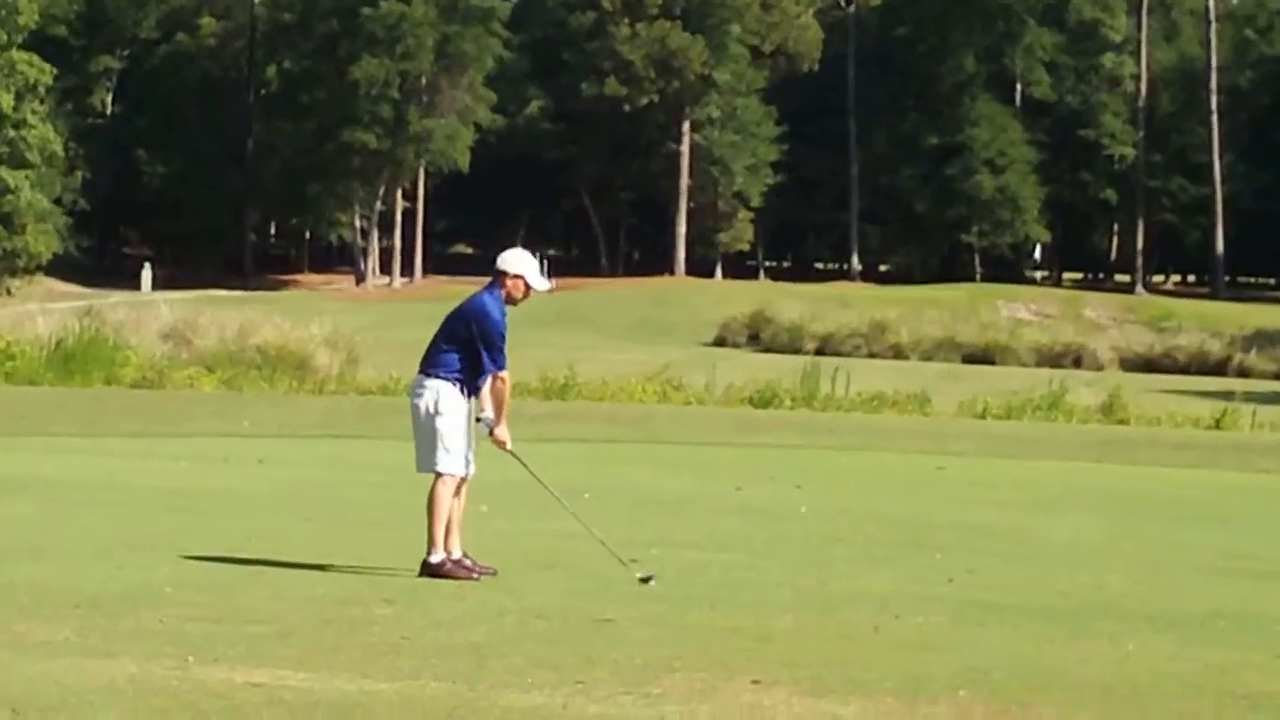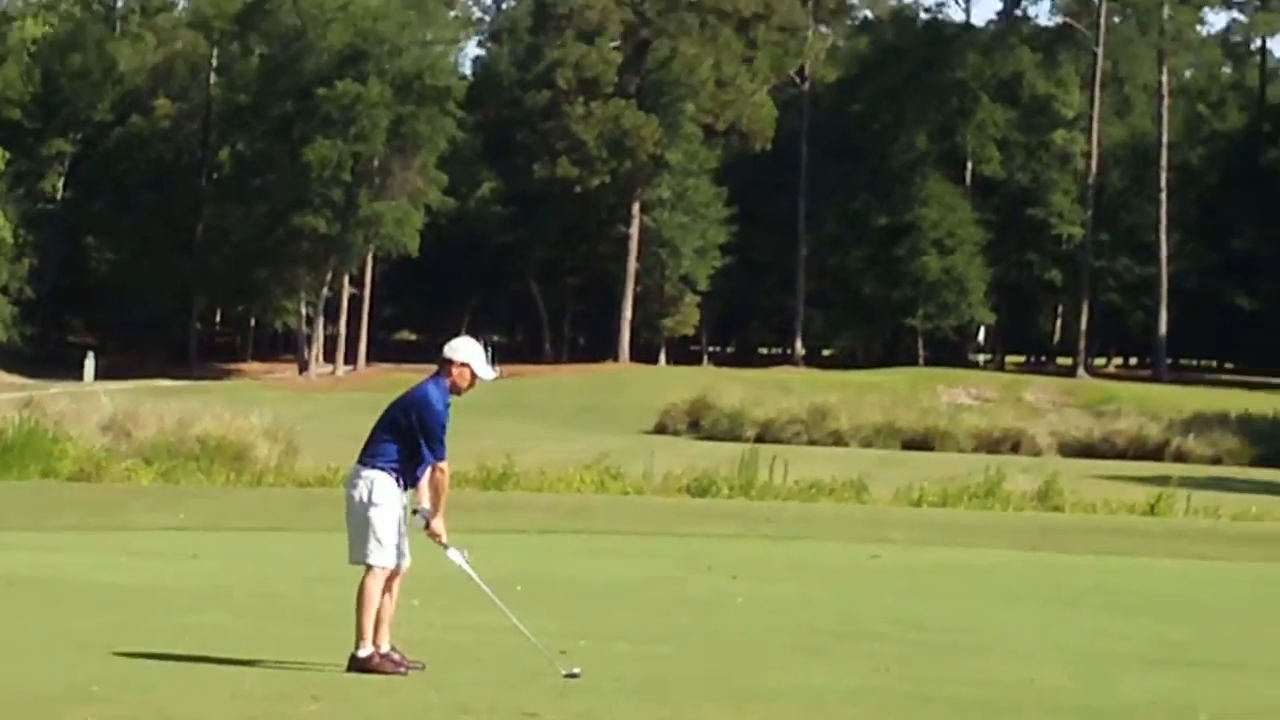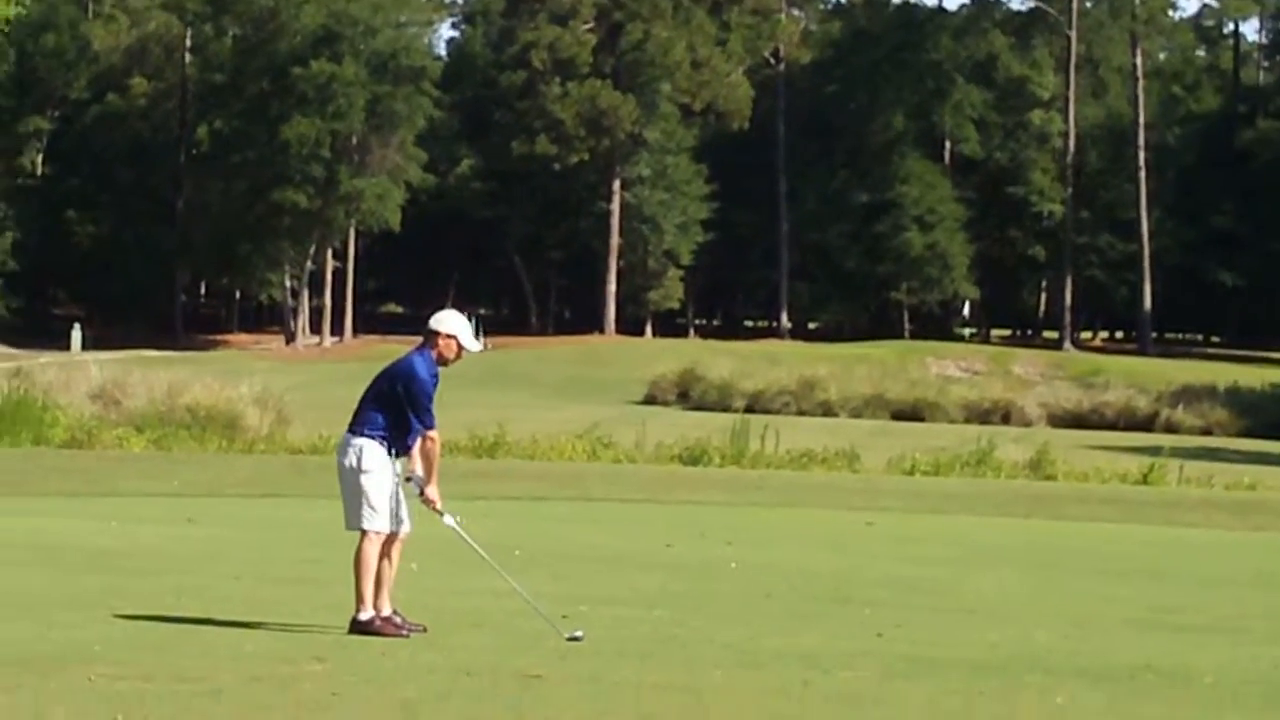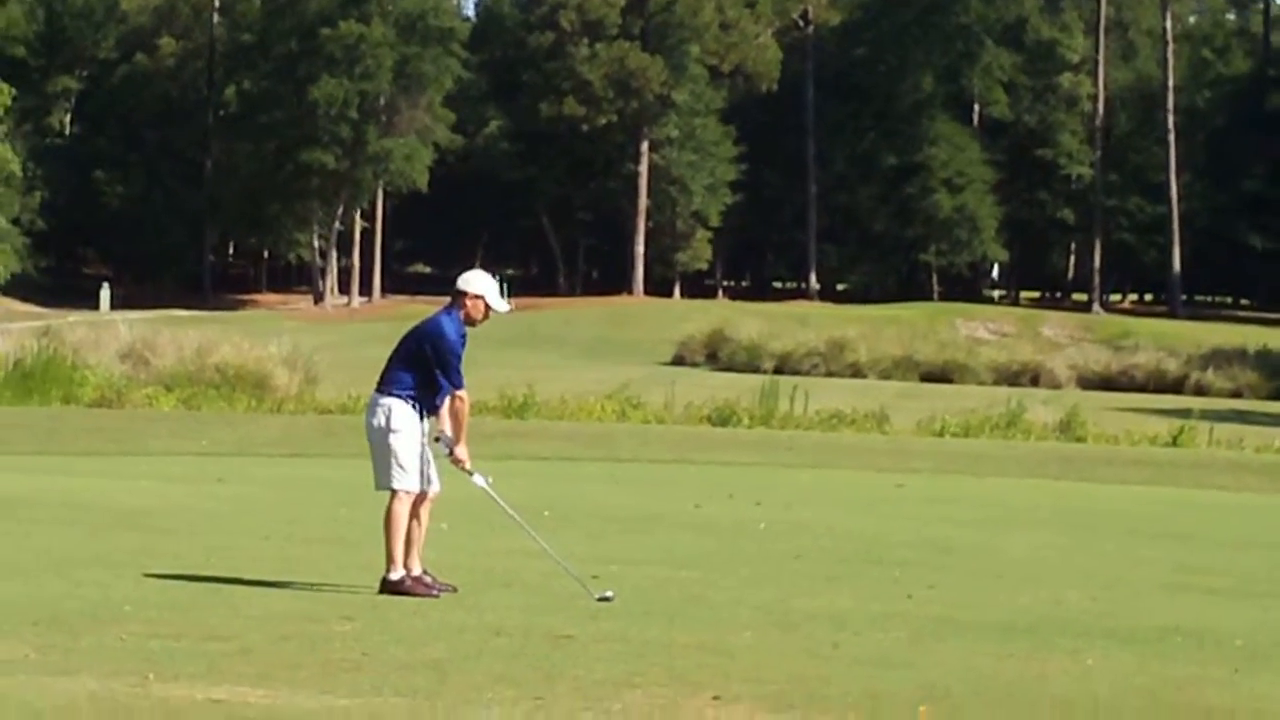
dt=0.5s
person 1, frame 1
left shoulder: (486, 306)
right shoulder: (488, 311)
left elbow: (484, 369)
right elbow: (501, 376)
left wrist: (487, 413)
right wrist: (501, 424)
left hip: (453, 392)
right hip: (441, 391)
left knee: (461, 475)
right knee: (448, 474)
person 1, frame 2
left shoulder: (430, 396)
right shoulder: (431, 400)
left elbow: (424, 461)
right elbow: (440, 467)
left wrist: (424, 506)
right wrist: (438, 516)
left hip: (389, 486)
right hip: (377, 484)
left knee: (397, 567)
right knee: (379, 566)
person 1, frame 3
left shoulder: (421, 369)
right shoulder: (416, 371)
left elbow: (415, 429)
right elbow: (431, 436)
left wrist: (417, 472)
right wrist: (431, 484)
left hip: (383, 454)
right hip: (368, 450)
left knee: (396, 532)
right knee: (375, 531)
left ankle: (383, 610)
right ankle: (364, 615)
person 1, frame 4
left shoulder: (449, 328)
right shoulder: (444, 330)
left elbow: (444, 390)
right elbow: (460, 396)
left wrist: (446, 432)
right wrist: (461, 444)
left hip: (411, 414)
right hip: (396, 411)
left knee: (426, 491)
right knee: (405, 491)
left ankle: (413, 570)
right ankle: (394, 575)
